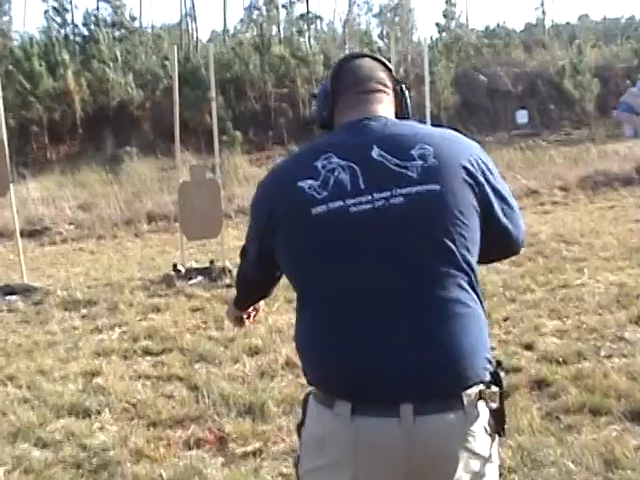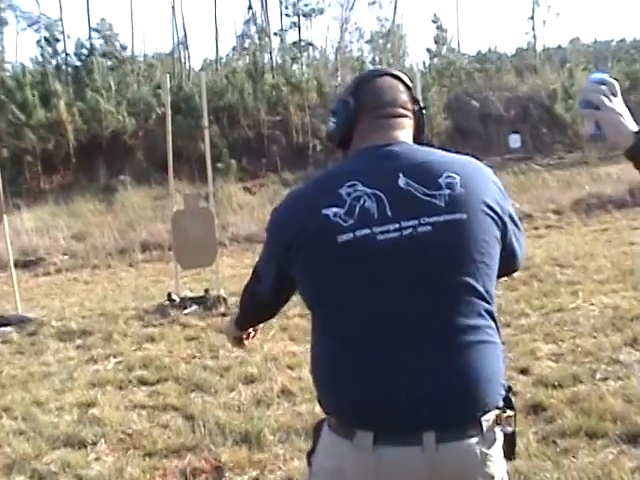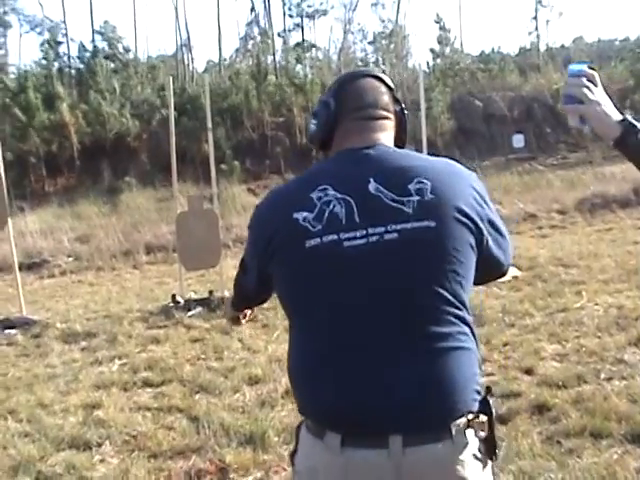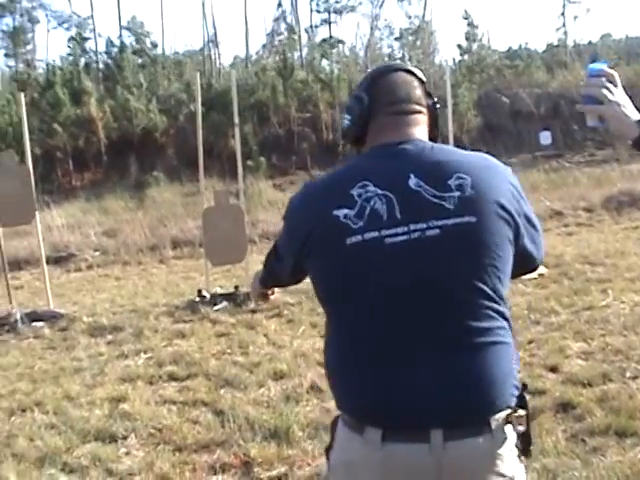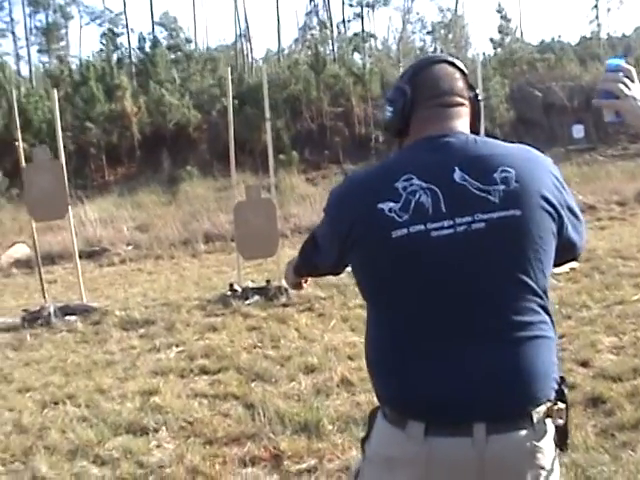
dt=0.3s
person 1, frame 1
left shoulder: (285, 182)
right shoulder: (457, 152)
left elbow: (257, 269)
right elbow: (509, 240)
left wrist: (241, 302)
left hip: (348, 425)
right hip: (455, 416)
person 1, frame 2
left shoulder: (302, 207)
right shoulder: (476, 180)
left elbow: (266, 291)
right elbow: (509, 259)
left wrist: (242, 322)
right hip: (469, 442)
person 1, frame 3
left shoulder: (282, 208)
right shoulder: (456, 182)
left elbow: (254, 285)
right elbow: (496, 263)
left wrist: (238, 304)
right hip: (445, 445)
person 1, frame 4
left shoulder: (318, 202)
right shoulder: (492, 177)
left elbow: (285, 266)
right elbow: (528, 257)
left wrist: (264, 281)
right hip: (482, 439)
person 1, frame 5
left shoulder: (360, 194)
right shoulder: (534, 170)
left elbow: (322, 255)
right elbow: (569, 246)
left wrist: (297, 268)
left hip: (413, 440)
right hip: (521, 435)
